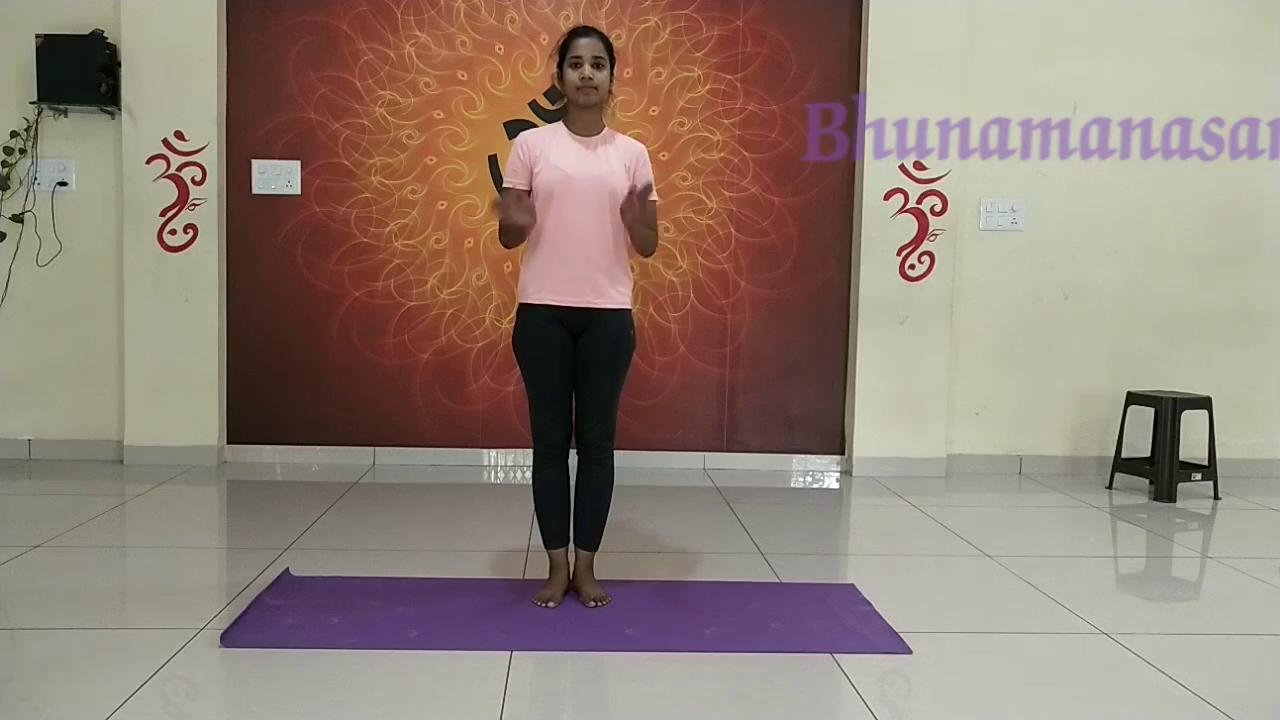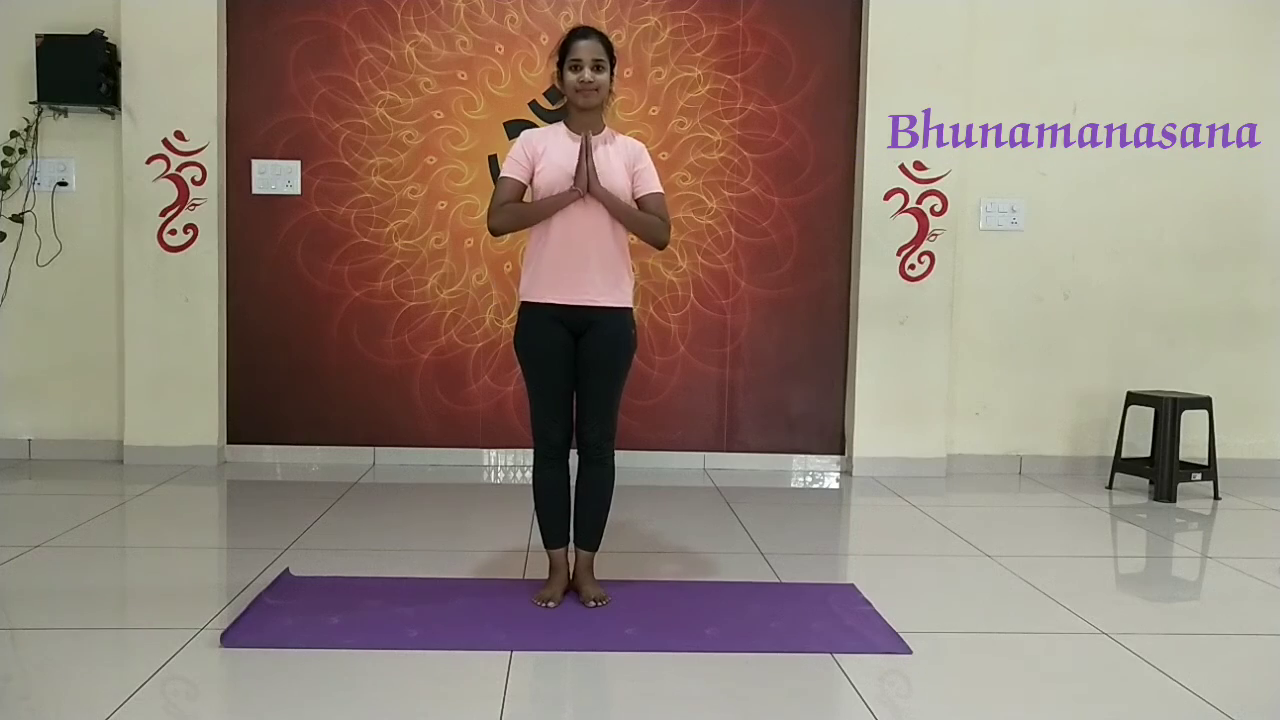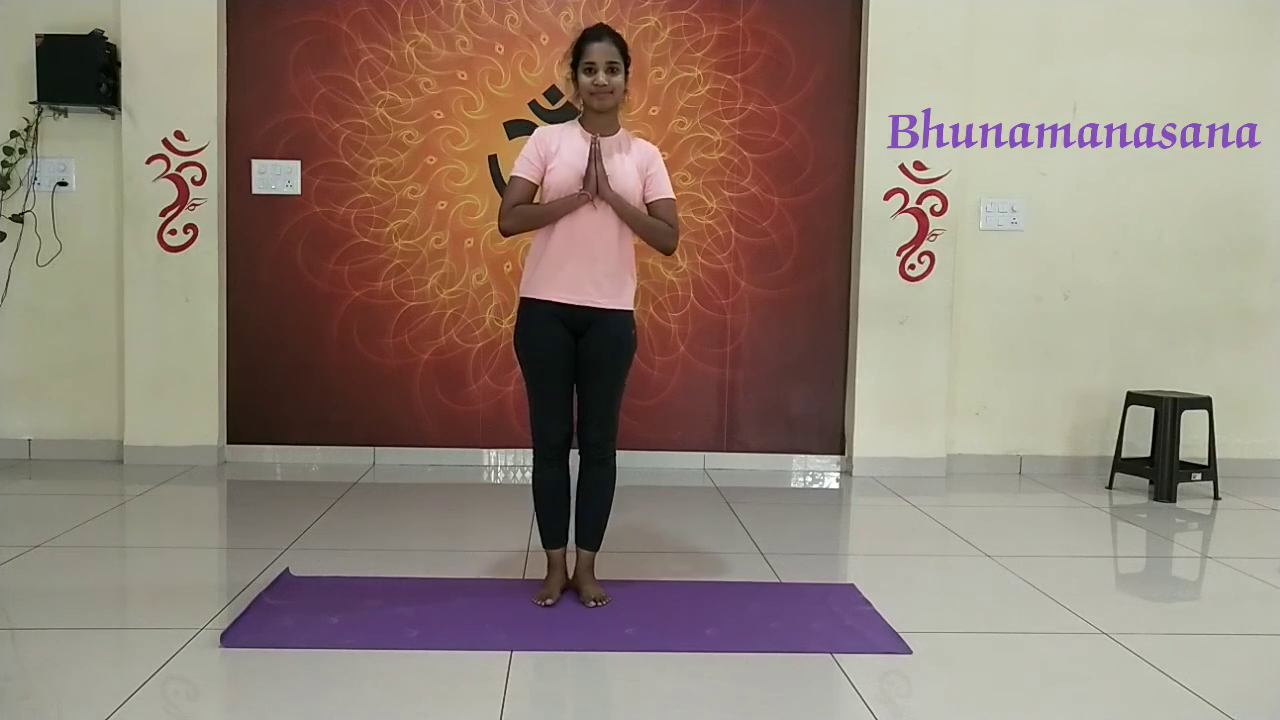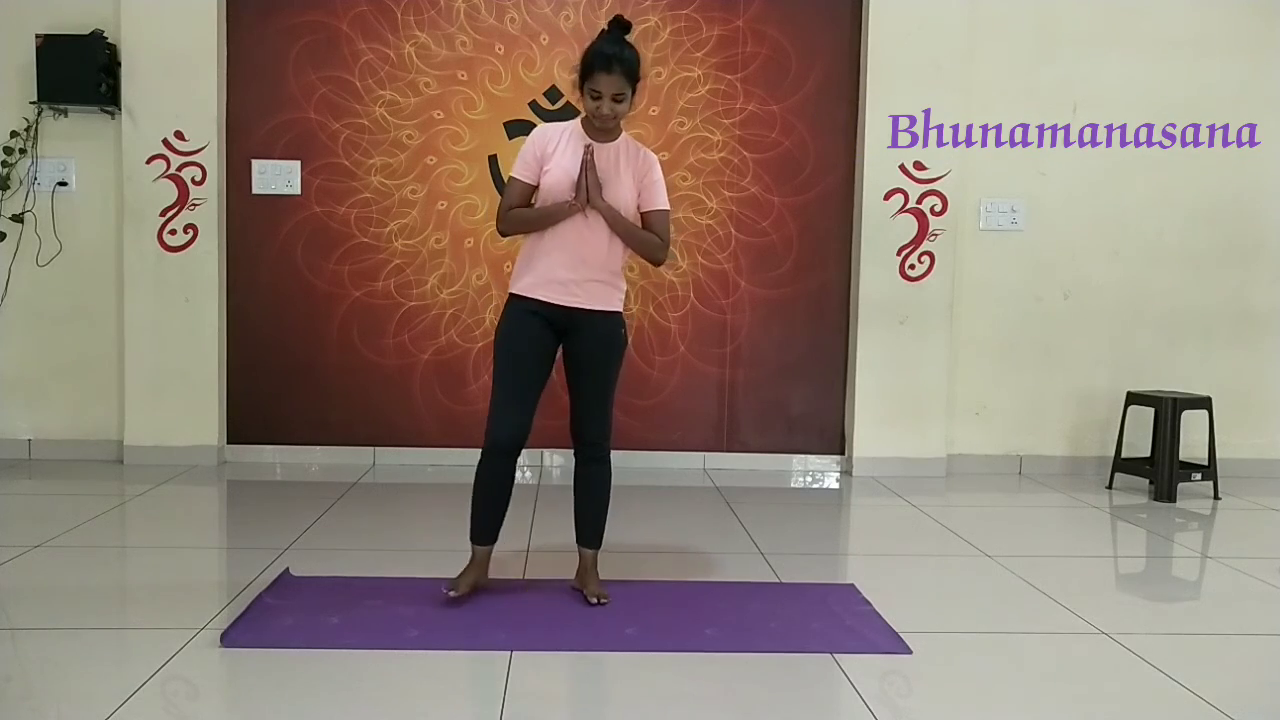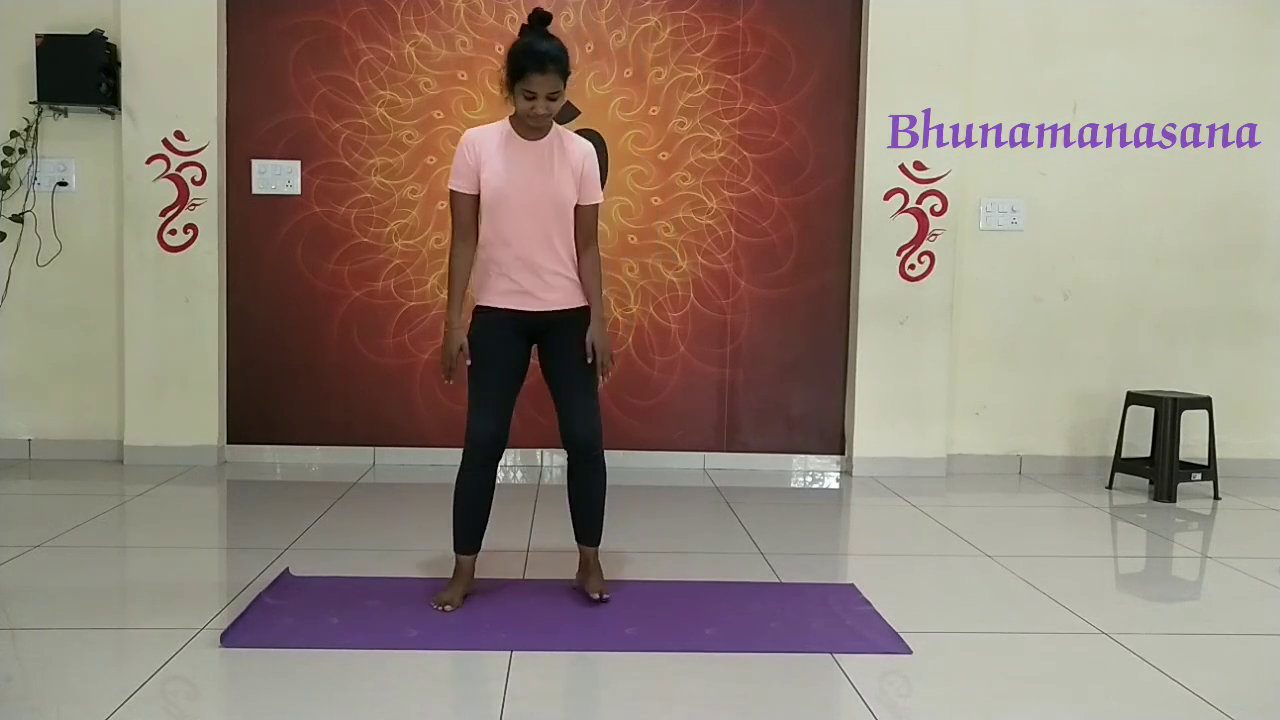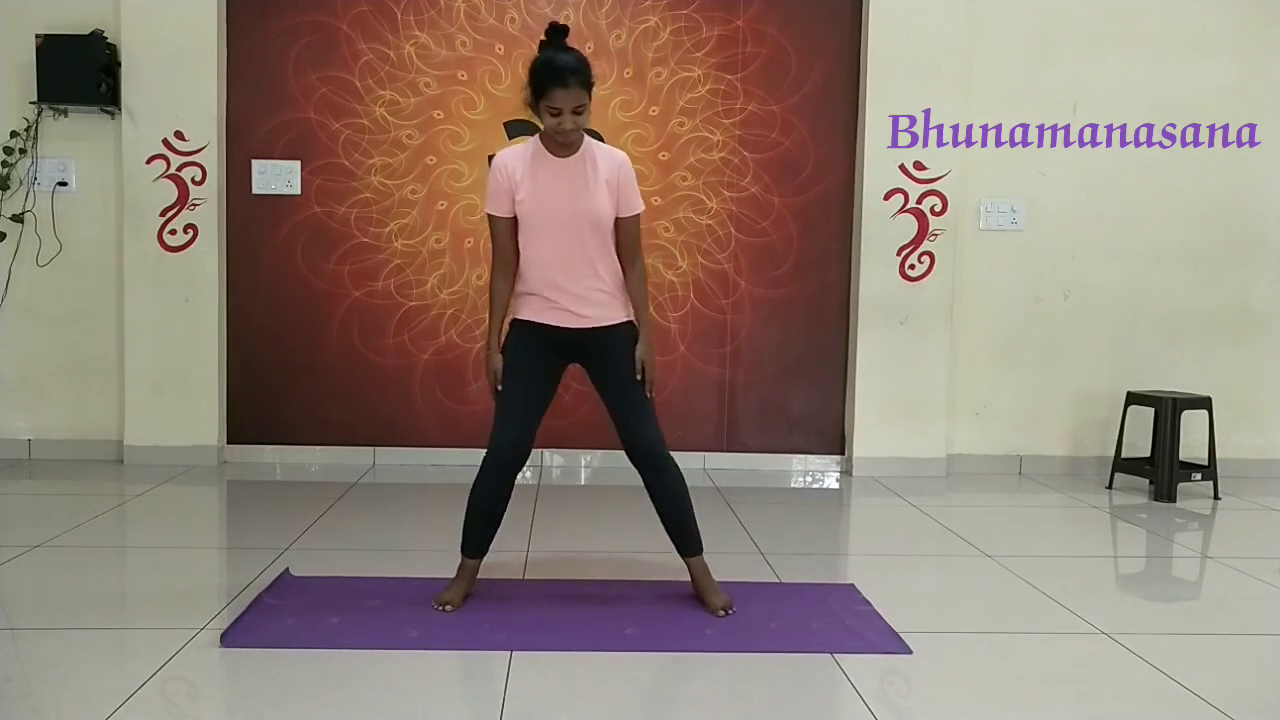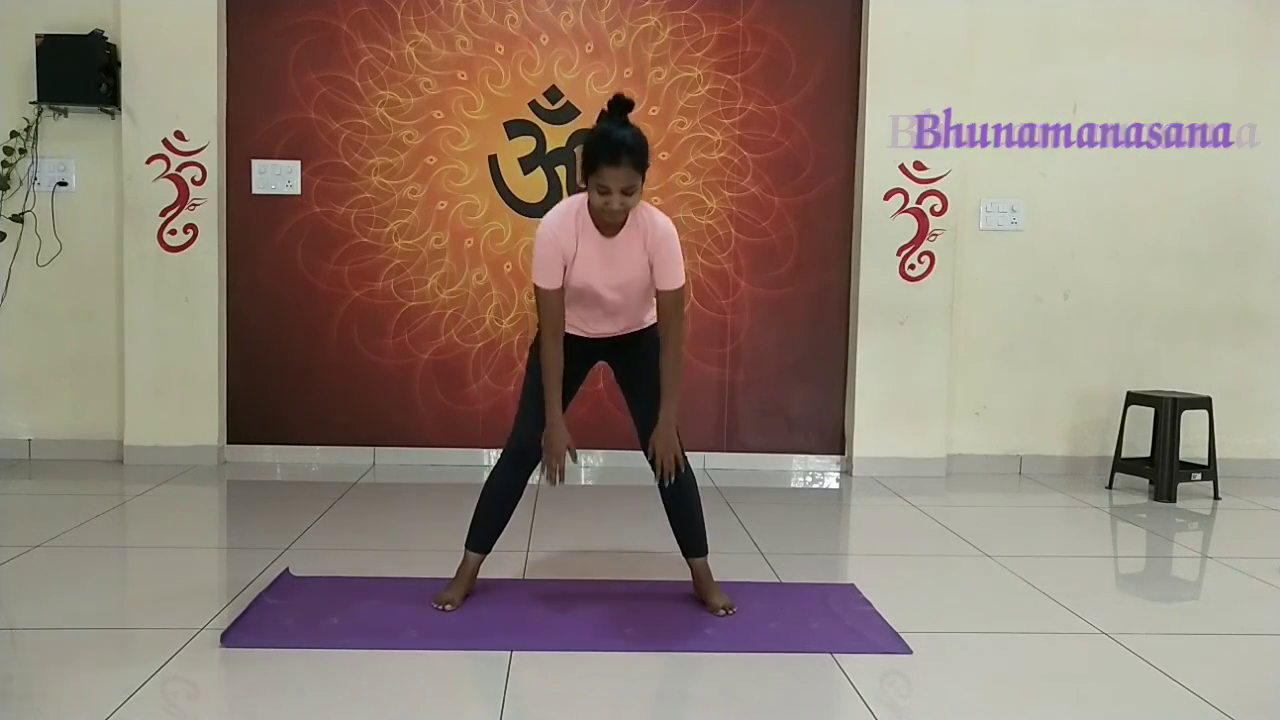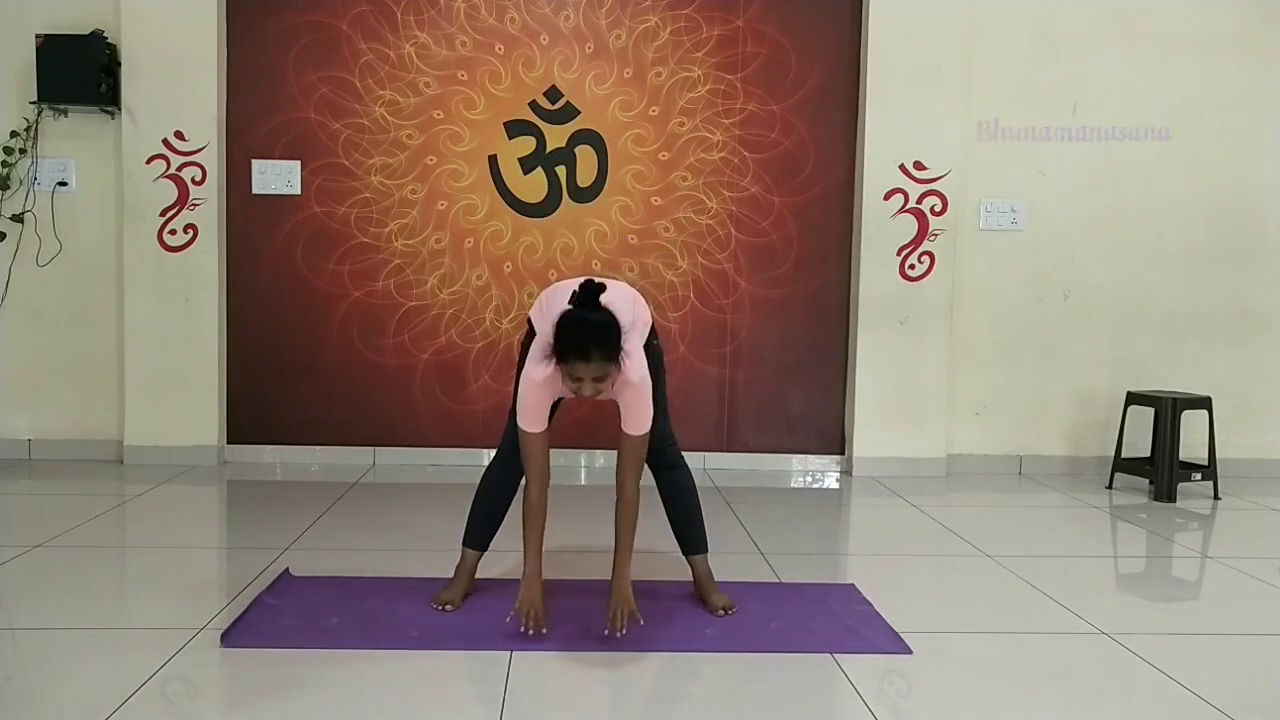
dt=0.4s
person 1, frame 1
left shoulder: (632, 153)
right shoulder: (531, 144)
left elbow: (646, 242)
right elbow: (511, 236)
left wrist: (640, 222)
right wrist: (513, 225)
left hip: (608, 315)
right hip: (543, 311)
left knee: (597, 441)
right knee: (550, 440)
left ankle: (586, 565)
right ankle: (557, 565)
person 1, frame 2
left shoulder: (631, 152)
right shoulder: (532, 143)
left elbow: (661, 233)
right elbow: (498, 220)
left wrist: (600, 192)
right wrist: (570, 192)
left hip: (609, 314)
right hip: (544, 311)
left knee: (597, 440)
right knee: (550, 439)
left ankle: (585, 566)
right ankle: (556, 565)
person 1, frame 3
left shoulder: (644, 155)
right shoulder: (546, 141)
left elbow: (668, 238)
right elbow: (509, 219)
left wrist: (611, 196)
right wrist: (578, 196)
left hip: (609, 315)
right hip: (545, 309)
left knee: (598, 442)
right knee: (550, 439)
left ankle: (587, 565)
right ankle: (555, 564)
person 1, frame 4
left shoulder: (643, 162)
right shoulder: (545, 140)
left elbow: (659, 250)
right elbow: (506, 220)
left wrist: (603, 206)
right wrist: (571, 204)
left hip: (599, 317)
right hip: (531, 307)
left knee: (592, 441)
right knee: (504, 435)
left ankle: (588, 566)
right ankle: (480, 559)
person 1, frame 5
left shoulder: (580, 154)
right shoulder: (476, 145)
left elbow: (586, 243)
right elbow: (462, 240)
left wrist: (596, 318)
right wrist: (453, 321)
left hip: (566, 315)
right hip: (497, 315)
left knee: (585, 438)
right knee: (483, 441)
left ankle: (589, 561)
right ankle: (463, 570)
person 1, frame 6
left shoulder: (614, 165)
right shoulder: (509, 166)
left elbow: (631, 258)
right elbow: (504, 262)
left wrist: (645, 333)
right wrist: (493, 341)
left hip: (609, 329)
right hip: (536, 330)
left knee: (648, 449)
right knee: (505, 452)
left ankle: (699, 572)
right ankle: (466, 573)
person 1, frame 7
left shoulder: (659, 231)
right shoulder: (556, 228)
left elbow: (671, 331)
right elbow: (550, 328)
left wrist: (667, 418)
right wrist: (554, 419)
left hip: (636, 336)
right hip: (570, 337)
left knee: (666, 453)
right knee: (524, 445)
left ankle: (702, 575)
right ankle: (467, 571)
person 1, frame 8
left shoulder: (633, 372)
right shoulder: (540, 372)
left elbow: (628, 483)
right elbow: (537, 481)
left wrist: (621, 577)
right wrist: (531, 576)
left hip: (637, 323)
left knee: (663, 452)
right knee: (513, 454)
left ankle: (703, 576)
right ankle: (465, 572)
